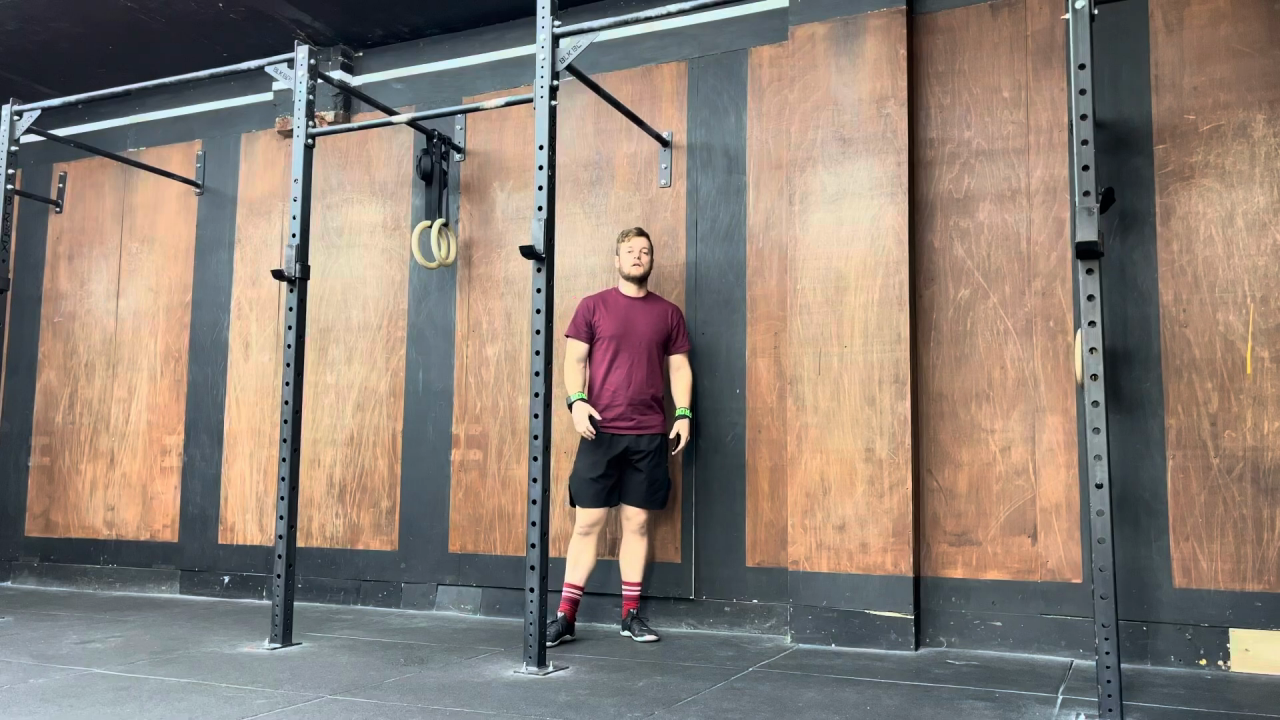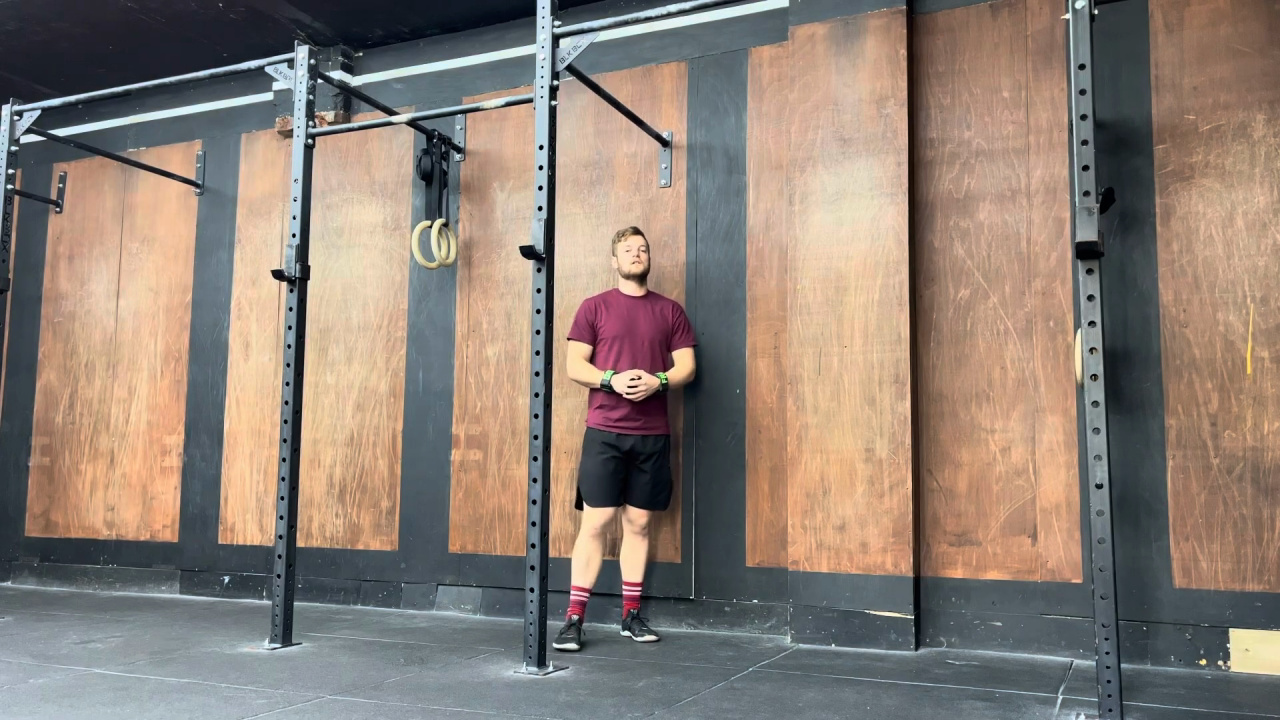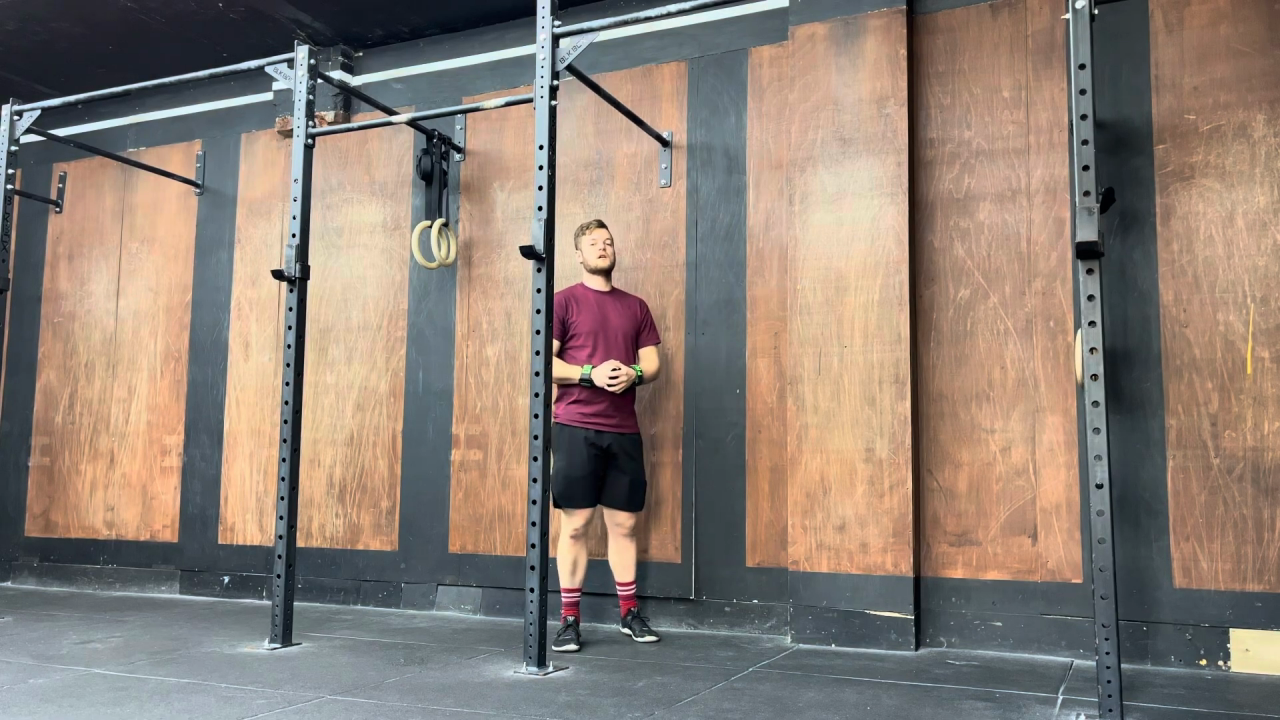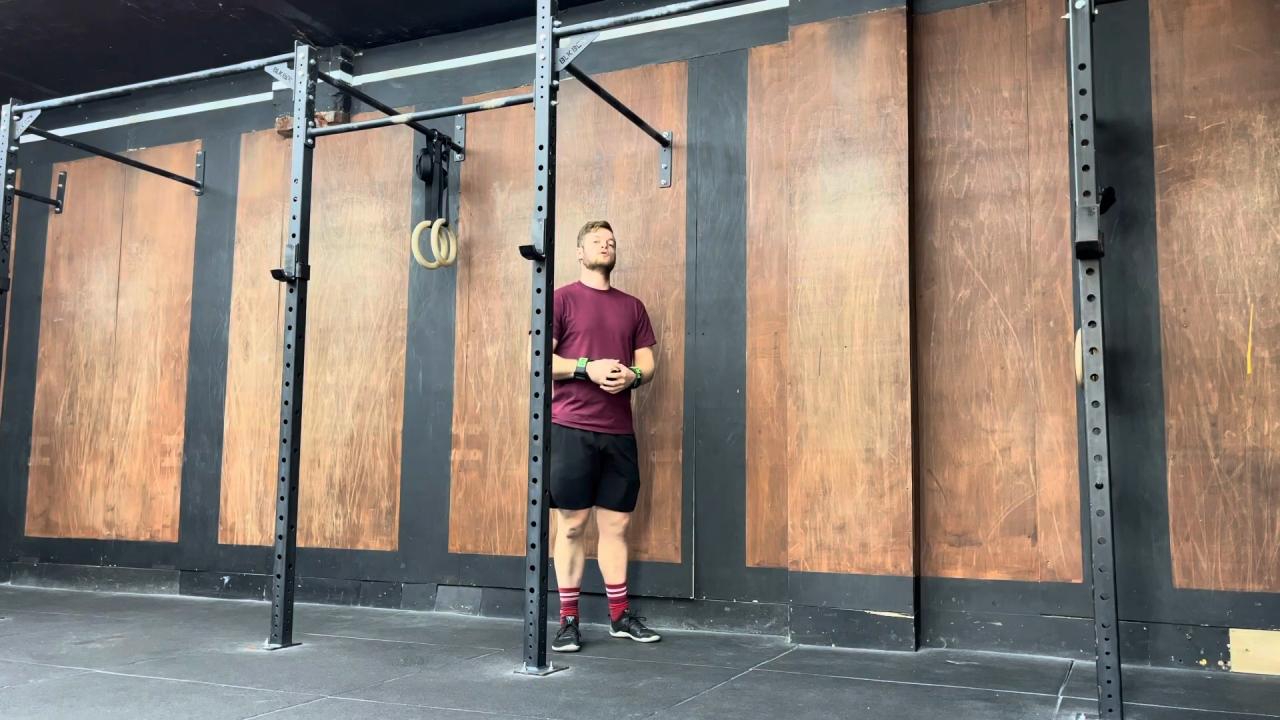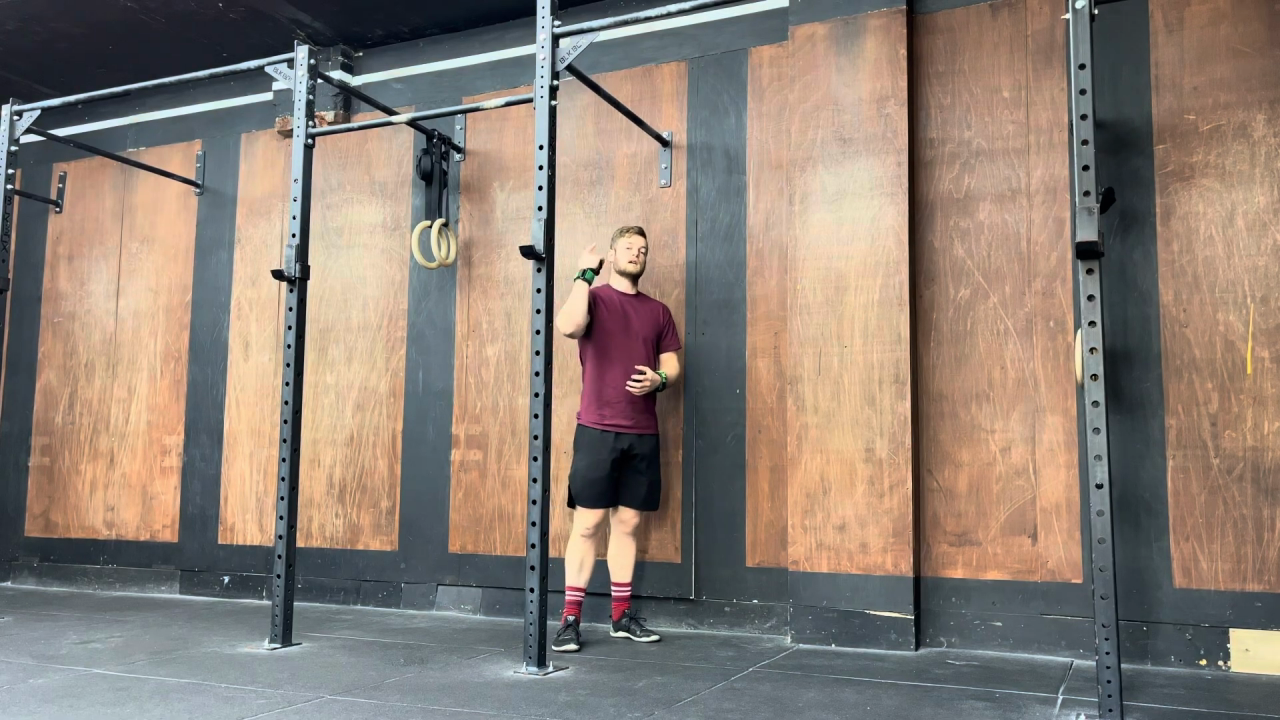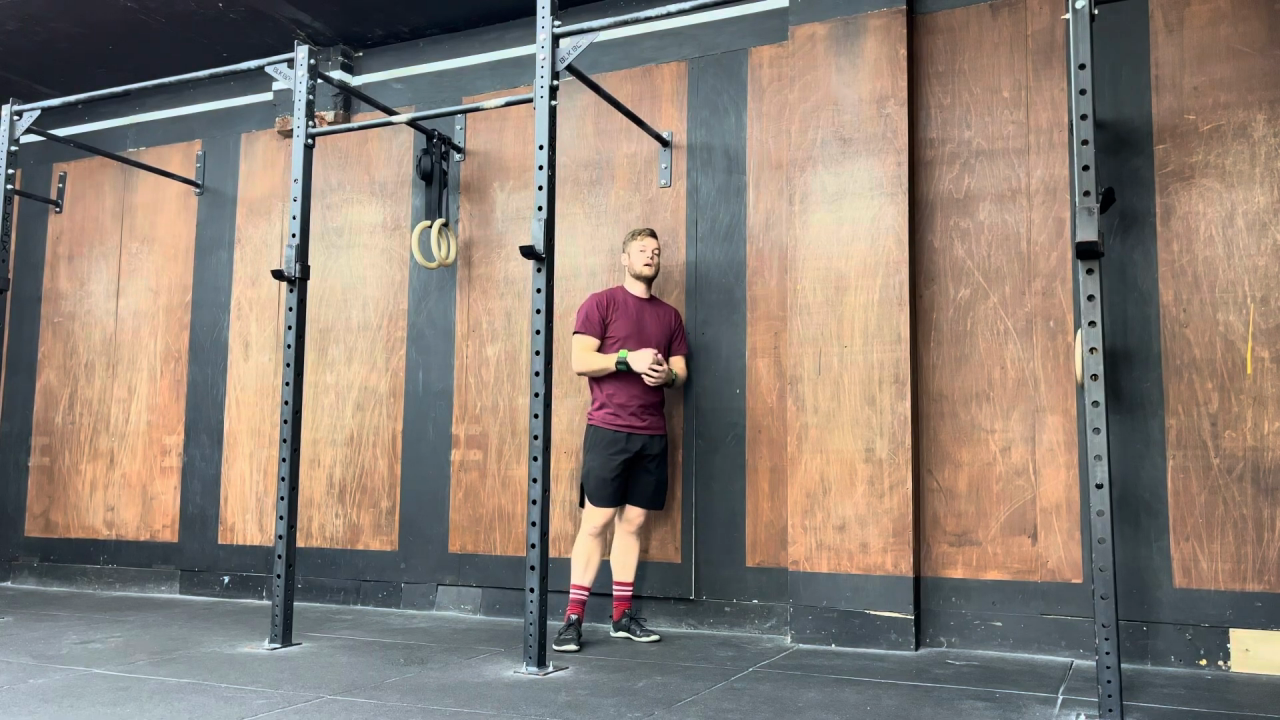
dt=0.7s
person 1, frame 1
left shoulder: (668, 312)
right shoulder: (593, 306)
left elbow: (679, 368)
right elbow: (574, 361)
left wrist: (683, 414)
right wrist: (577, 401)
left hip: (650, 434)
right hip: (601, 432)
left knee: (637, 523)
right knee: (587, 523)
left ankle: (631, 614)
right ankle: (565, 615)
person 1, frame 2
left shoulder: (670, 310)
right shoulder: (594, 307)
left elbow: (687, 366)
right elbow: (574, 365)
left wrist: (658, 381)
right wrist: (612, 379)
left hip: (652, 434)
right hip: (605, 431)
left knee: (638, 524)
right knee: (595, 523)
left ankle: (631, 614)
right ankle: (574, 618)
person 1, frame 3
left shoulder: (635, 306)
right shoulder: (563, 301)
left elbow: (653, 362)
left wrist: (635, 374)
right wrist: (589, 373)
left hip: (624, 431)
right hip: (575, 429)
left knee: (624, 523)
right knee: (575, 524)
left ankle: (630, 613)
right ankle: (570, 619)
person 1, frame 4
left shoulder: (632, 306)
right shoulder: (561, 299)
left elbow: (648, 362)
left wrist: (632, 375)
right wrist: (586, 368)
left hip: (620, 432)
right hip: (572, 429)
left knee: (616, 524)
right knee: (571, 525)
left ankle: (621, 616)
right ankle: (568, 619)
person 1, frame 5
left shoulder: (658, 311)
right shoulder: (592, 297)
left elbow: (673, 365)
right elbow: (568, 327)
left wrist: (658, 379)
right wrist: (585, 275)
left hip: (643, 433)
right hip: (598, 429)
left knee: (627, 523)
right knee: (587, 524)
left ankle: (622, 614)
right ankle: (570, 618)
person 1, frame 6
left shoulder: (670, 315)
right shoulder: (601, 303)
left elbow: (681, 370)
right elbow: (580, 361)
left wrist: (670, 375)
right wrist: (628, 359)
left hip: (652, 435)
right hip: (609, 429)
left knee: (632, 523)
right knee: (597, 521)
left ankle: (622, 615)
right ankle: (573, 617)
